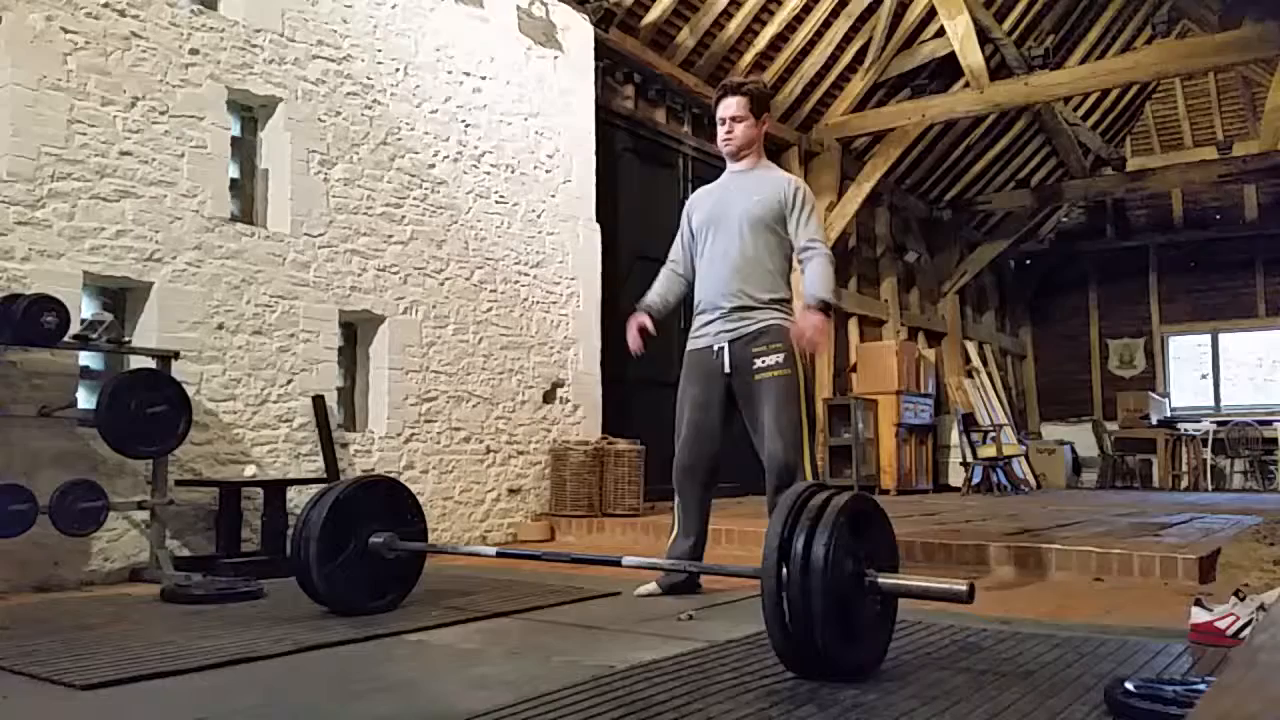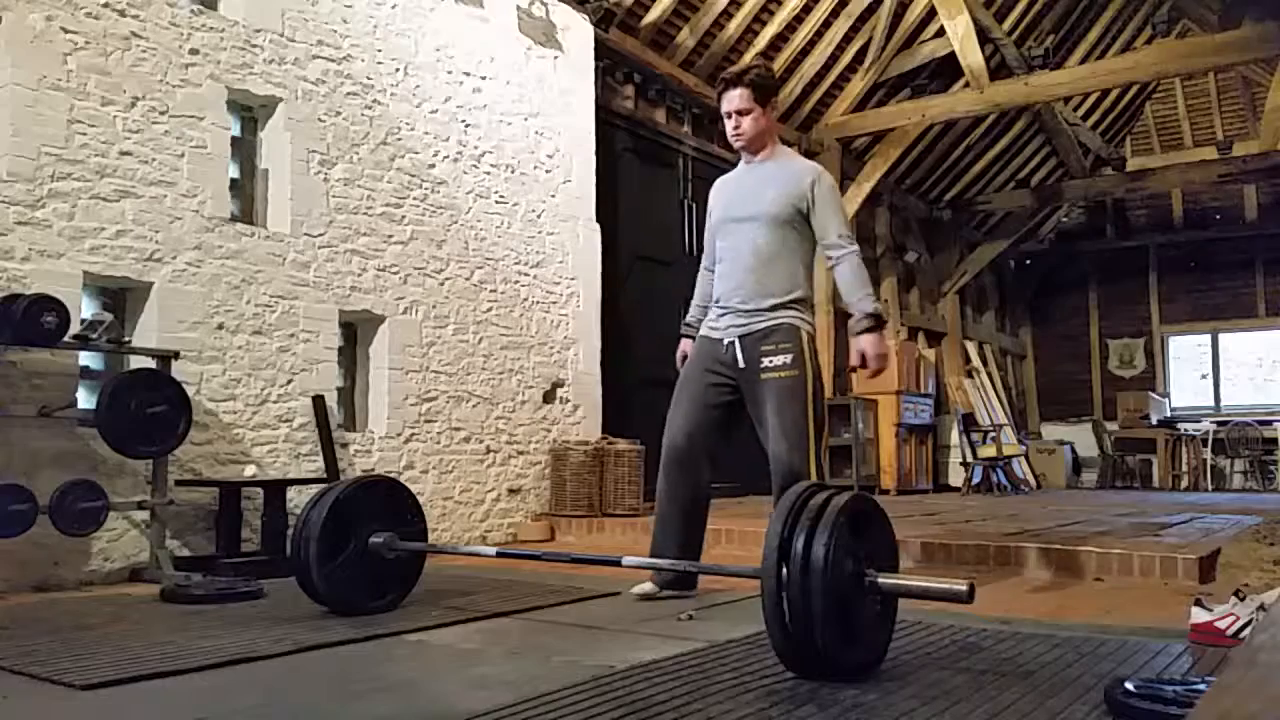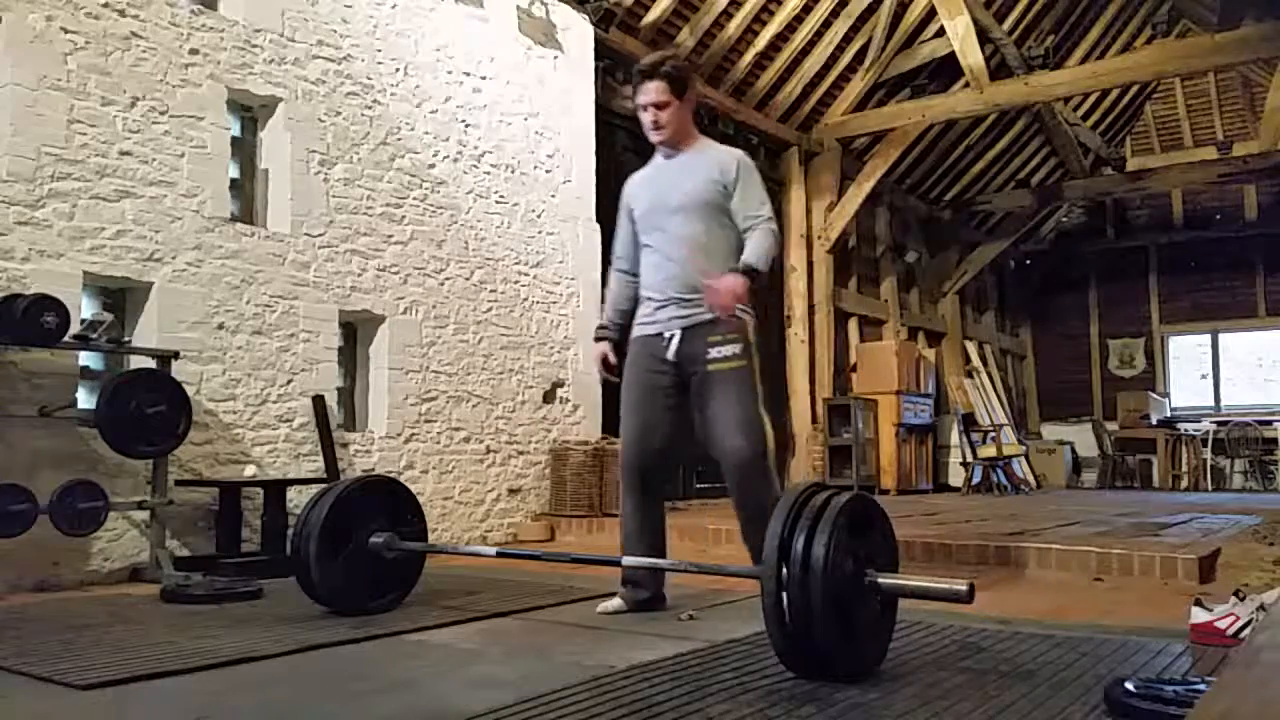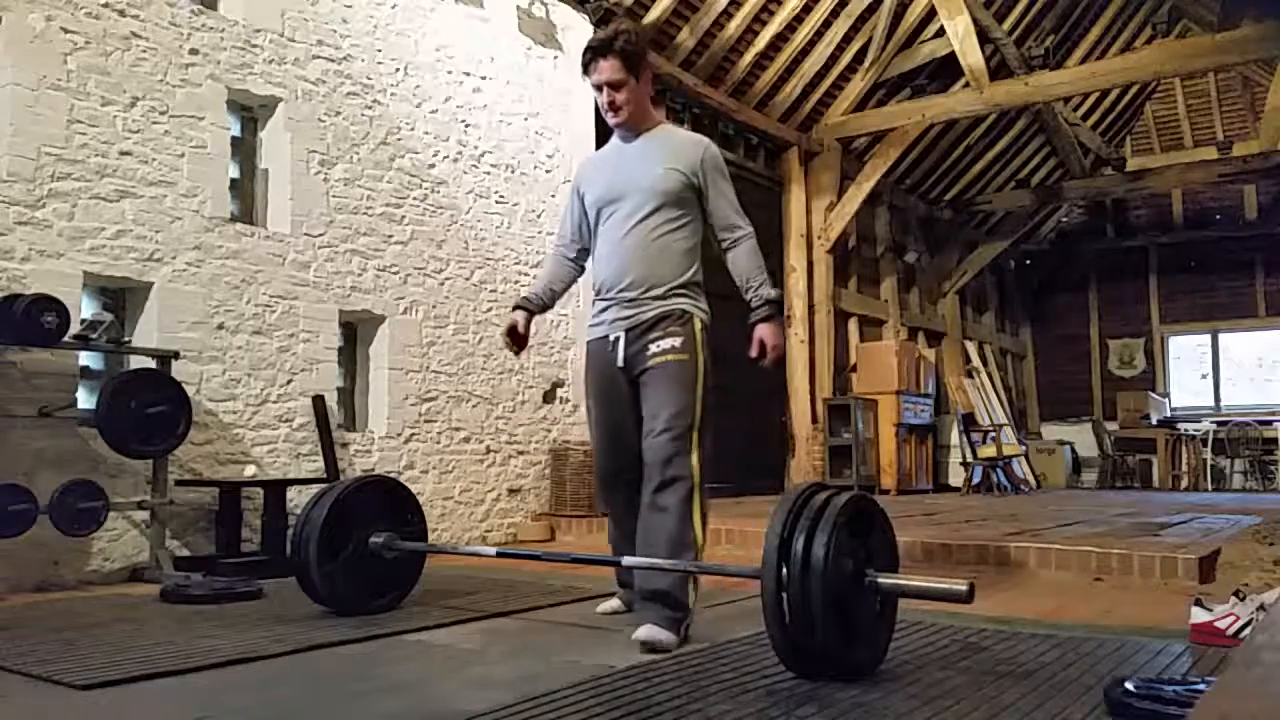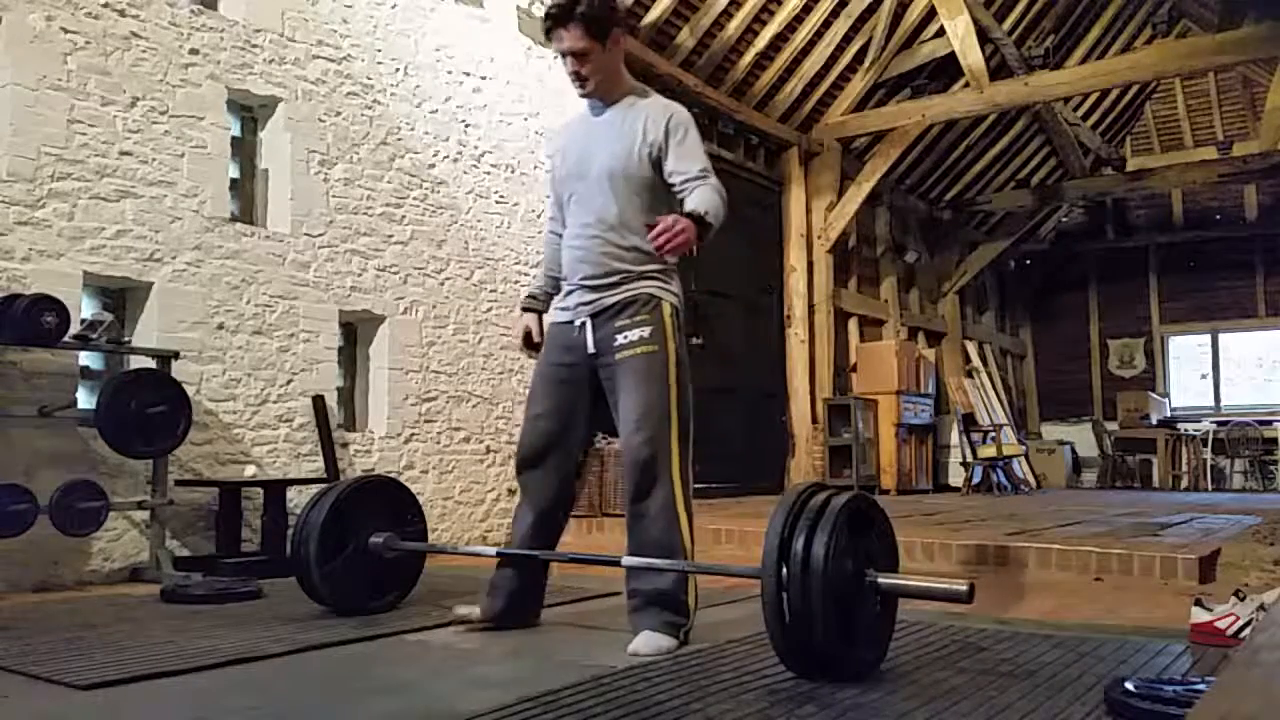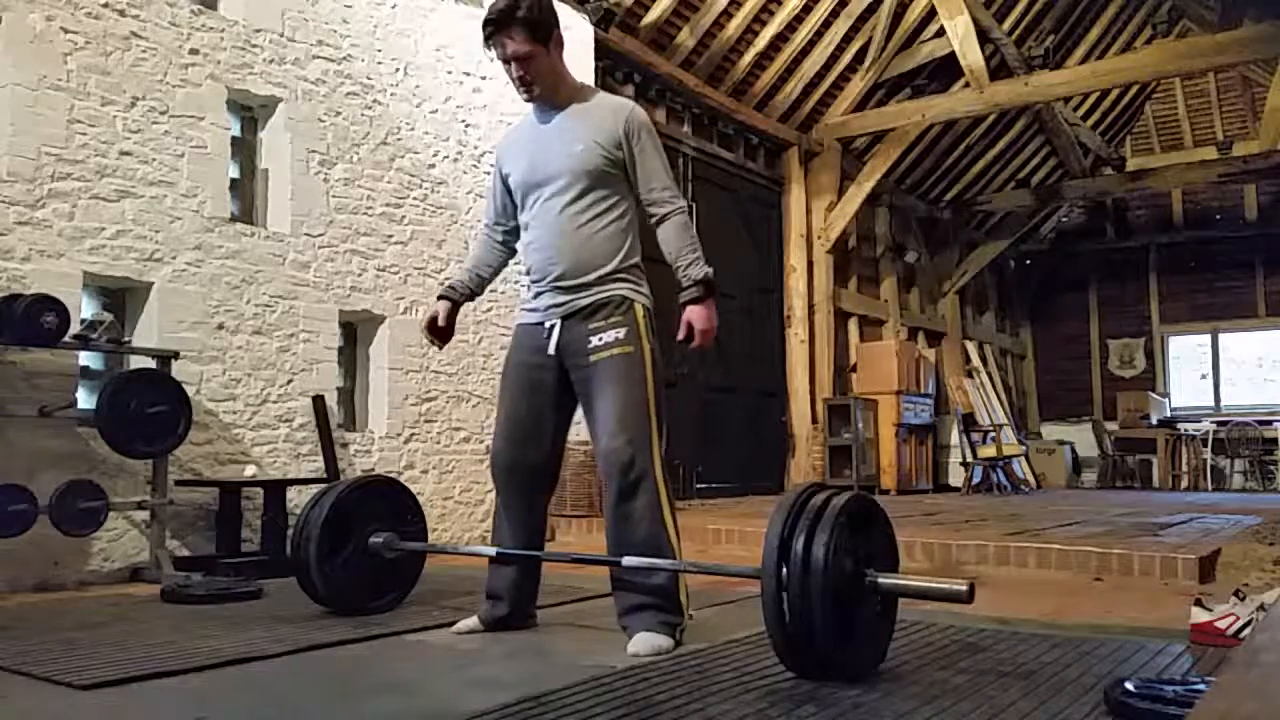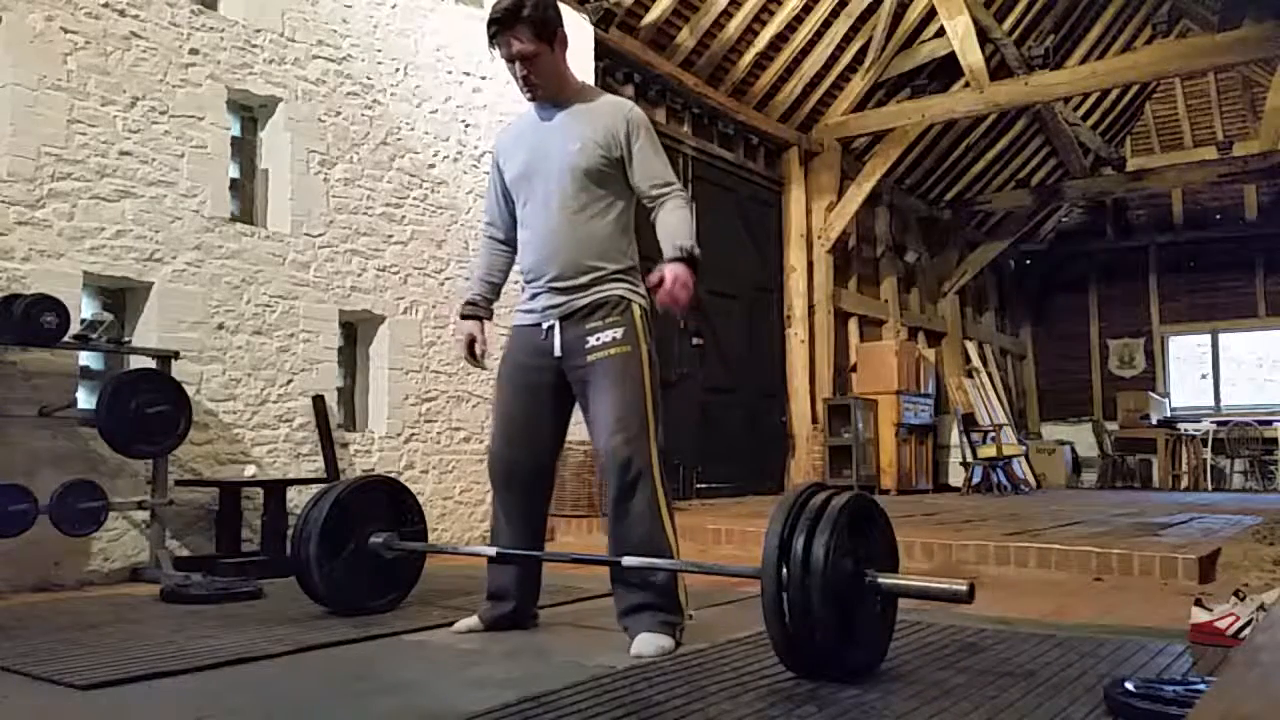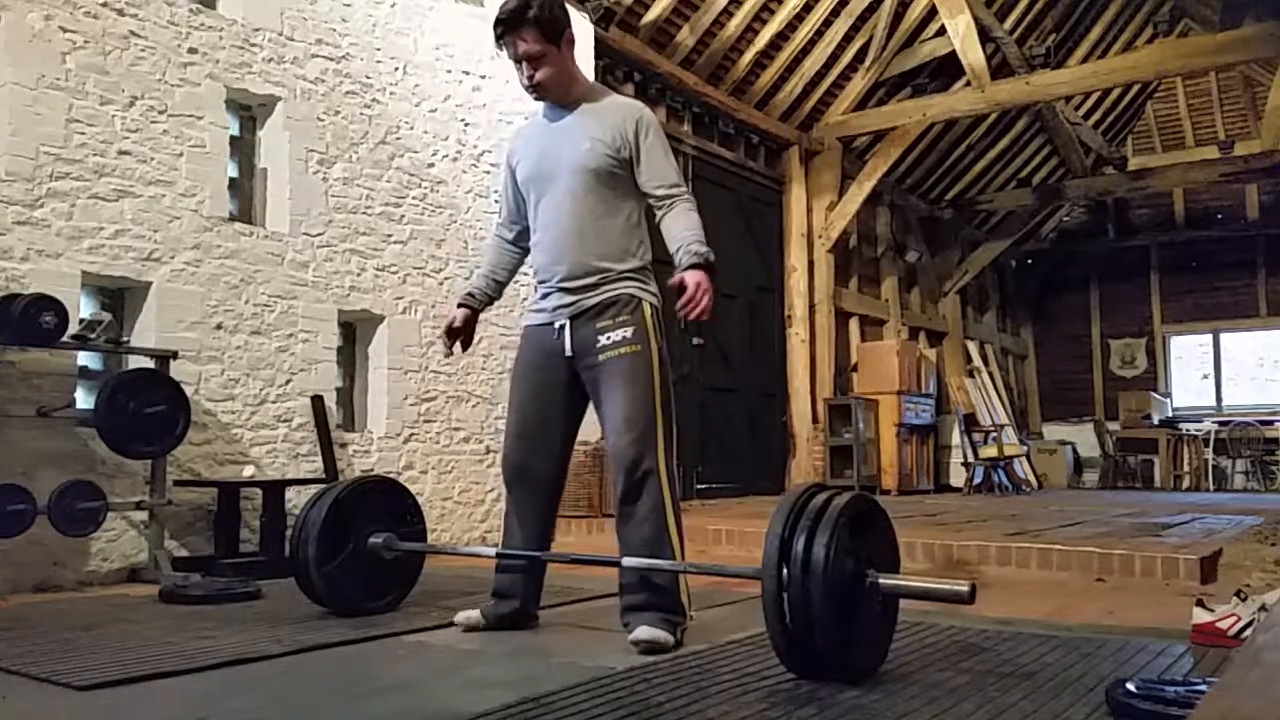
dt=0.5s
person 1, frame 1
left shoulder: (788, 188)
right shoulder: (700, 199)
left elbow: (813, 253)
right elbow: (677, 268)
left wrist: (816, 306)
right wrist: (647, 309)
left hip: (765, 336)
right hip: (705, 342)
left knee: (783, 457)
right knee: (690, 460)
right ankle: (680, 568)
person 1, frame 2
left shoulder: (808, 178)
right shoulder: (722, 188)
left elbow: (842, 254)
left wrist: (867, 322)
right wrist: (691, 328)
left hip: (778, 334)
right hip: (717, 338)
left knee: (791, 462)
right knee: (680, 448)
right ankle: (674, 569)
person 1, frame 3
left shoulder: (729, 163)
right shoulder: (636, 186)
left elbow: (761, 229)
right elbow: (625, 268)
left wrist: (743, 274)
right wrist: (606, 331)
left hip: (717, 329)
right hip: (650, 336)
left knee: (741, 450)
right knee: (639, 460)
right ankle: (642, 585)
person 1, frame 4
left shoulder: (694, 151)
right shoulder: (591, 169)
left elbow: (736, 236)
right elbow: (568, 252)
left wrist: (765, 308)
right wrist: (528, 305)
left hip: (670, 323)
right hip: (606, 332)
left knee: (667, 457)
right knee: (615, 470)
left ankle: (663, 607)
right ankle: (634, 584)
person 1, frame 5
left shoulder: (664, 118)
right shoulder: (567, 136)
left elbow: (704, 188)
left wrist: (688, 221)
right wrist: (536, 301)
left hip: (638, 311)
right hip: (569, 319)
left knee: (649, 458)
right knee: (541, 456)
left ankle: (661, 613)
right ankle: (513, 597)
person 1, frame 6
left shoulder: (620, 118)
right shoulder: (512, 144)
left elbow: (668, 209)
right elbow: (498, 234)
left wrist: (697, 288)
right wrist: (453, 295)
left hip: (611, 311)
right hip: (538, 321)
left knee: (627, 457)
right knee: (516, 463)
left ankle: (651, 611)
right ankle: (508, 601)
person 1, frame 7
left shoulder: (618, 117)
right shoulder: (509, 140)
left elbow: (666, 196)
right elbow: (498, 235)
left wrist: (680, 257)
right wrist: (475, 308)
left hip: (607, 312)
right hip: (534, 322)
left knee: (626, 458)
right knee: (514, 464)
left ankle: (652, 613)
right ankle: (510, 600)
person 1, frame 8
left shoulder: (628, 118)
right shoulder: (523, 142)
left elbow: (672, 201)
right elbow: (510, 235)
left wrist: (694, 262)
right wrist: (471, 301)
left hip: (619, 311)
right hip: (546, 321)
left knee: (636, 457)
right knee: (526, 464)
left ankle: (654, 610)
right ankle: (513, 598)
